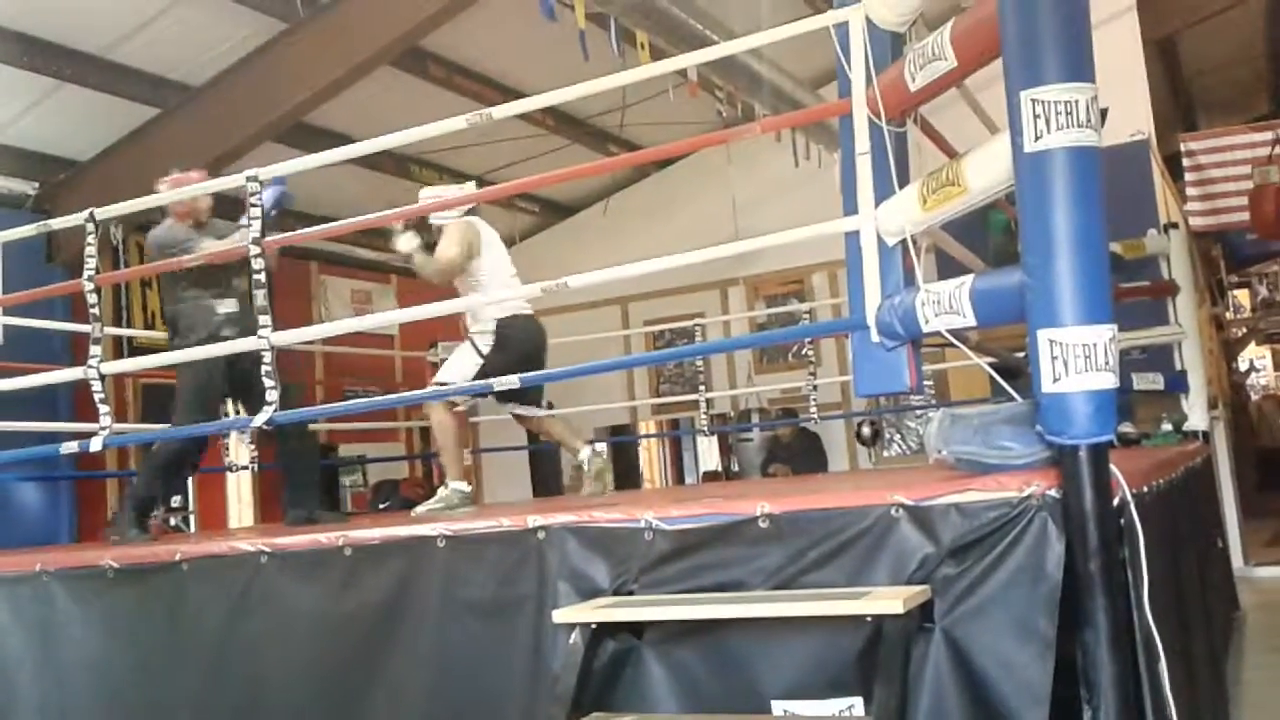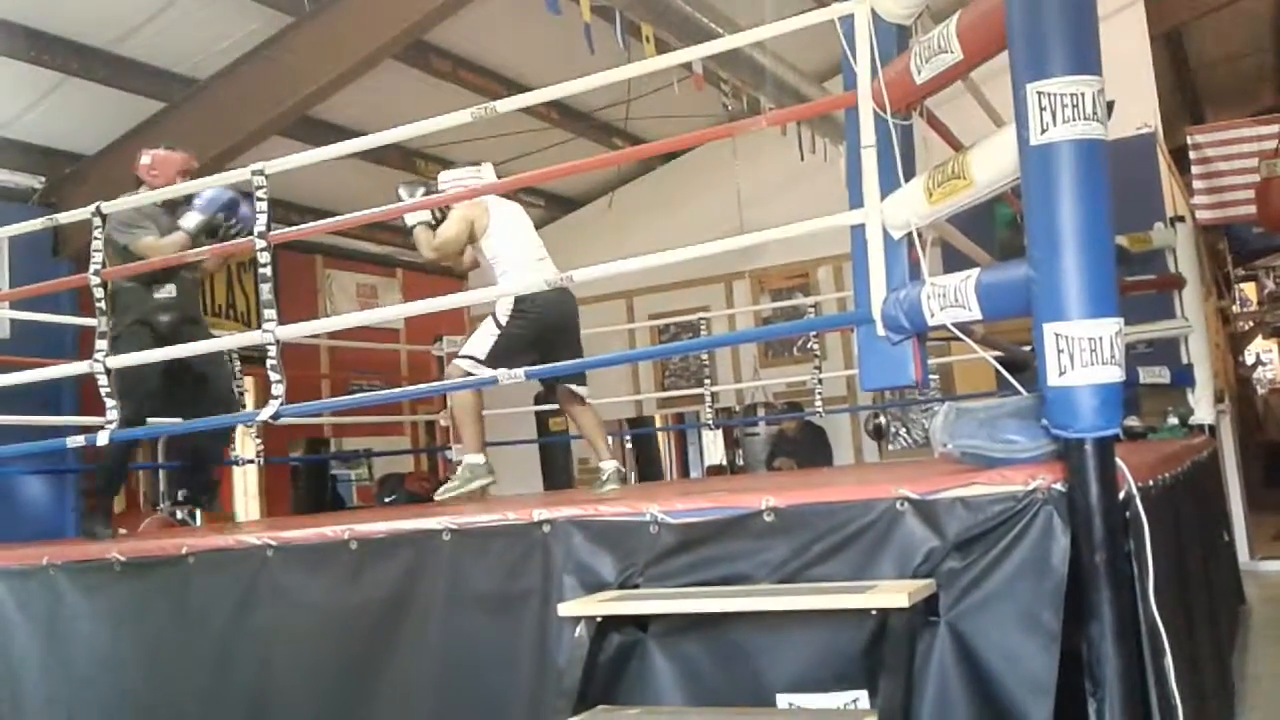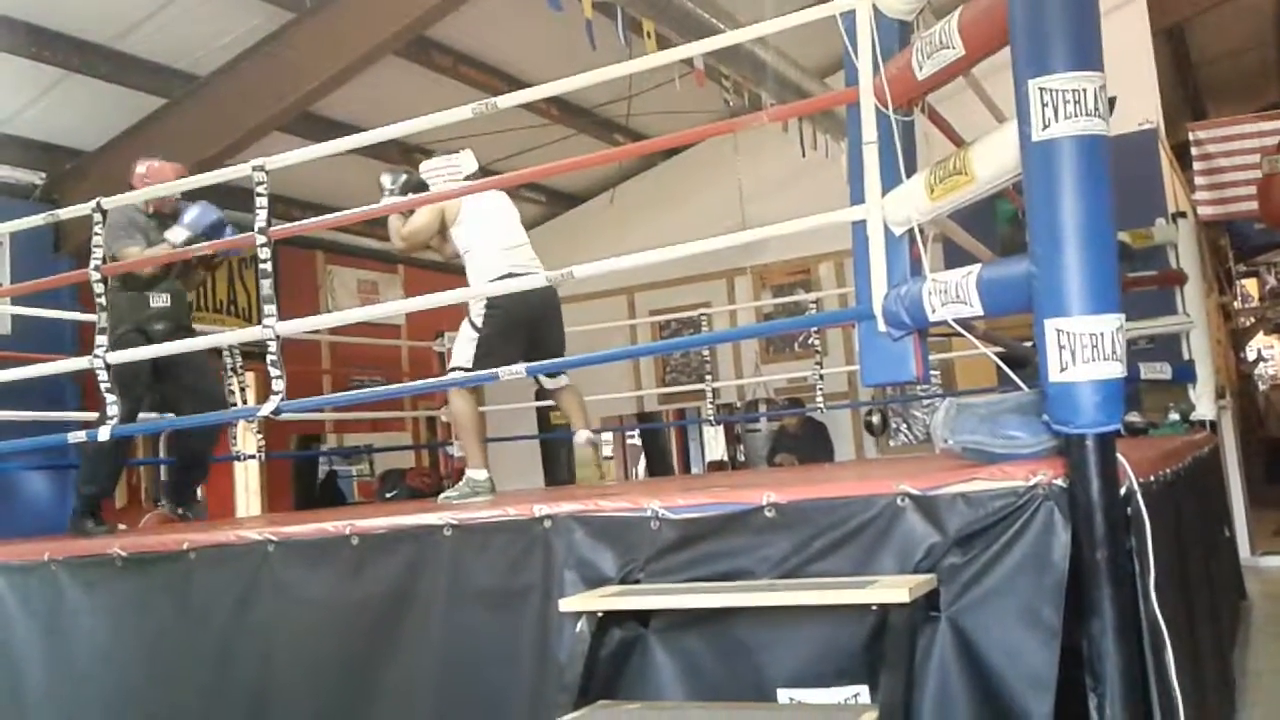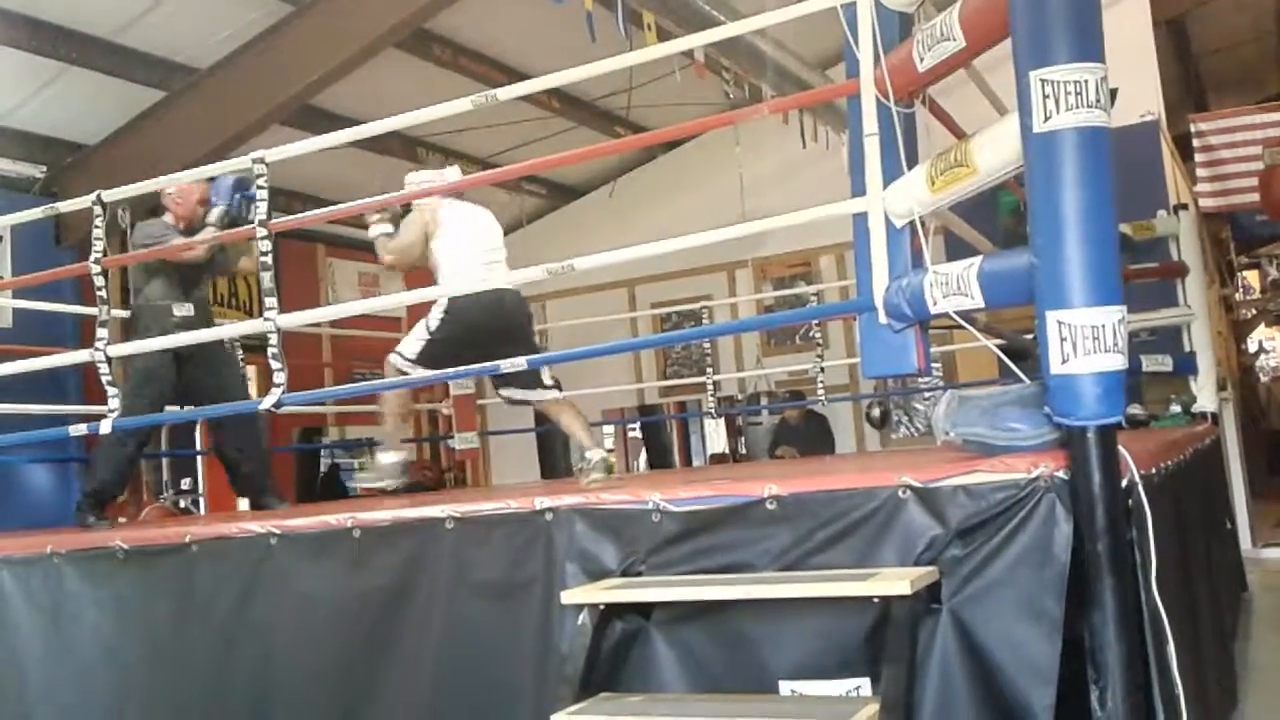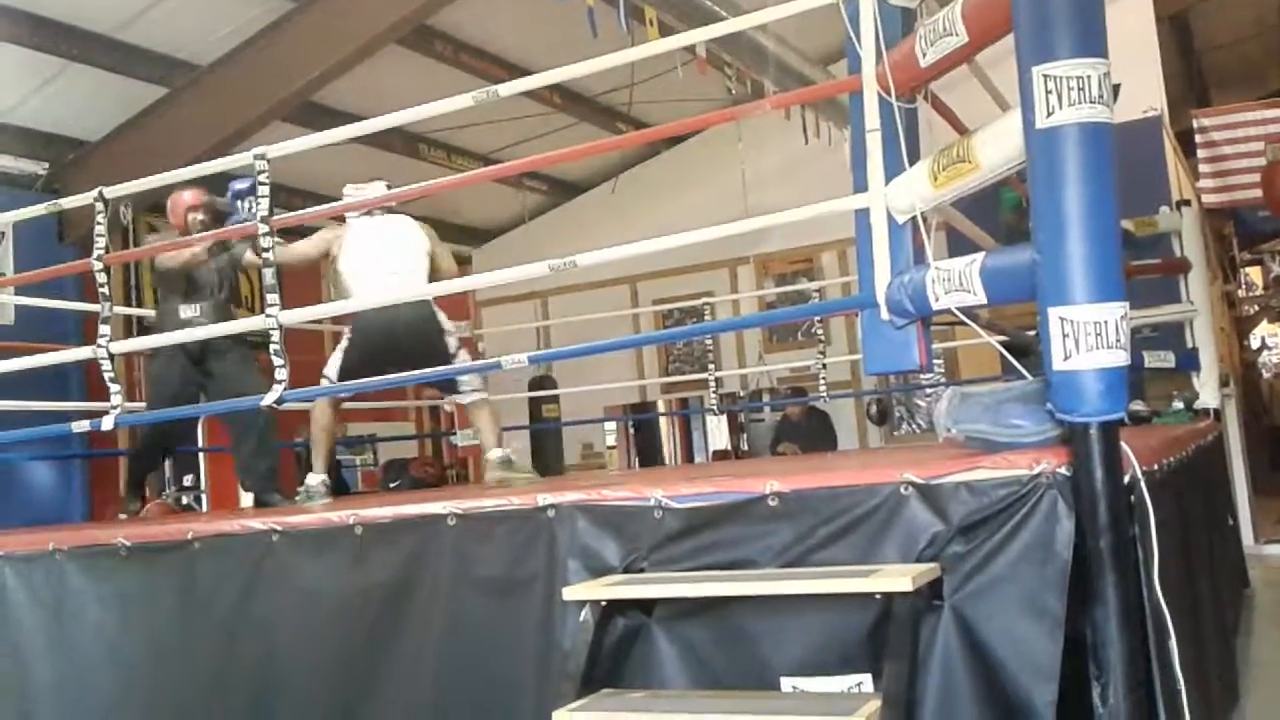
dt=0.3s
person 1, frame 1
left shoulder: (217, 229)
right shoulder: (164, 237)
right elbow: (225, 253)
left hip: (242, 340)
right hip: (203, 343)
left knee: (288, 418)
right knee: (193, 429)
left ankle: (303, 505)
right ankle: (133, 515)
person 1, frame 2
left shoulder: (183, 213)
right shoulder: (126, 212)
left elbow: (206, 266)
right elbow: (161, 252)
left wrist: (231, 229)
right wrist: (198, 215)
left hip: (186, 326)
right hip: (141, 328)
left knee: (219, 403)
right knee: (130, 418)
left ankle: (195, 487)
right ankle: (97, 510)
person 1, frame 3
left shoulder: (175, 219)
right shoulder: (122, 218)
right elbow: (144, 266)
left wrist: (211, 256)
right wrist: (184, 232)
left hip: (175, 332)
right hip: (132, 332)
left knee: (210, 406)
right knee: (121, 419)
left ankle: (182, 493)
right ankle: (86, 510)
person 1, frame 4
left shoulder: (212, 241)
right shoulder: (148, 231)
left elbow: (251, 264)
right elbow: (193, 252)
left wrist: (251, 219)
right wrist: (221, 211)
left hip: (201, 343)
left knee: (239, 413)
right knee: (135, 422)
left ankle: (259, 494)
right ankle: (91, 507)
person 1, frame 5
left shoulder: (226, 245)
right shoulder: (160, 244)
right elbow: (181, 260)
left hip: (223, 343)
right hip: (176, 346)
left knee: (251, 407)
right knee: (162, 423)
left ankle: (265, 489)
right ankle: (135, 490)
person 2, frame 1
left shoulder: (460, 229)
right shoulder: (481, 231)
left elbow: (439, 274)
right elbow: (459, 274)
left wrist: (410, 249)
right wrist: (418, 246)
left hip: (501, 331)
right hip: (529, 329)
left knee: (439, 400)
right knee: (529, 413)
left ankle: (456, 488)
right ankle: (589, 456)
person 2, frame 2
left shoulder: (469, 208)
right shoulder: (510, 208)
left elbow: (433, 253)
right elbow: (463, 262)
left wrist: (416, 217)
right wrist: (435, 219)
left hip: (527, 302)
right hip: (561, 299)
left knee: (461, 374)
right knee: (571, 393)
left ankle: (474, 464)
right ankle: (611, 471)
person 2, frame 3
left shoulder: (444, 199)
right shoulder: (498, 196)
left elbow: (403, 241)
right wrist: (430, 231)
left hip: (500, 294)
right hip: (540, 289)
left knee: (461, 385)
right knee: (556, 380)
left ankle: (477, 478)
right ankle: (584, 438)
person 2, frame 4
left shoulder: (429, 213)
right shoulder: (484, 215)
left elbow: (394, 259)
left wrist: (380, 229)
right wrist: (404, 231)
left hip: (462, 306)
right hip: (509, 304)
left knee: (397, 369)
right knee: (544, 394)
left ankle: (391, 459)
right ankle: (595, 457)
person 2, frame 5
left shoulder: (340, 234)
right shoulder: (418, 228)
left elbow: (283, 256)
right elbow: (451, 276)
left wrist: (252, 254)
left hip: (370, 322)
right hip: (420, 317)
left knee: (328, 396)
right knee: (471, 389)
left ankle: (317, 482)
right ankle: (497, 456)
